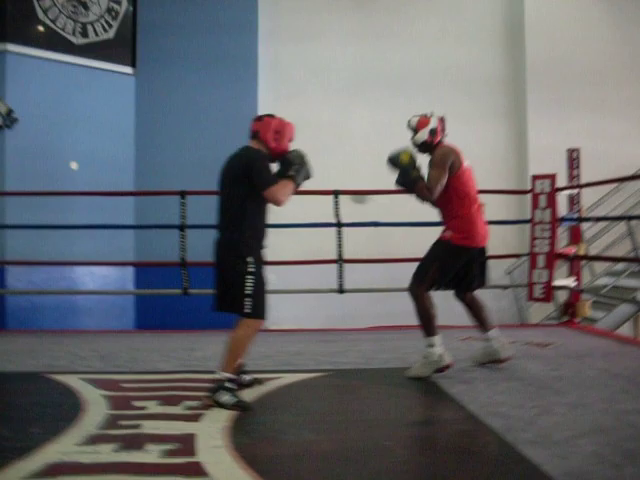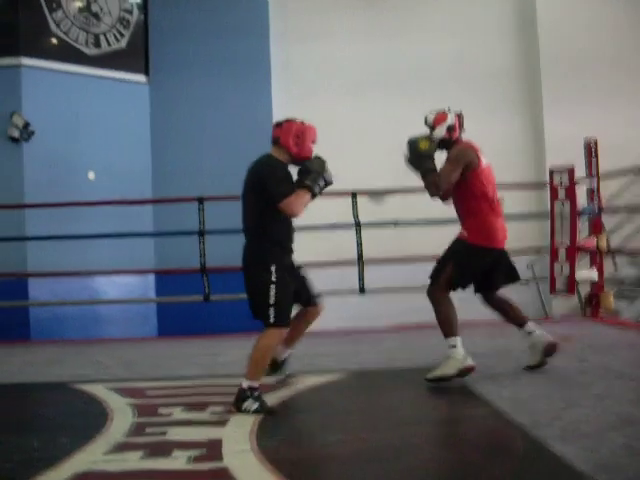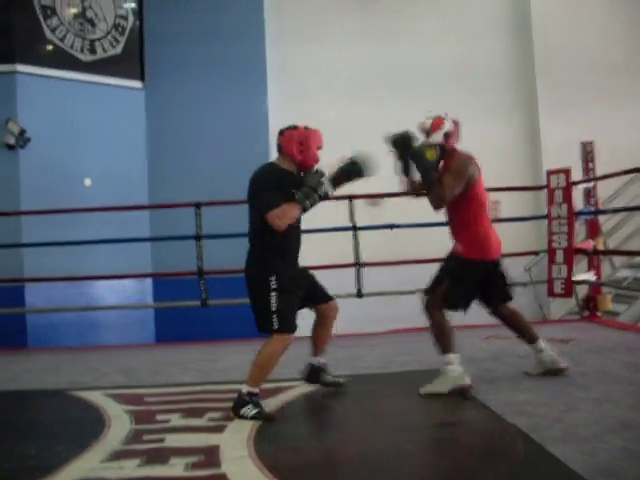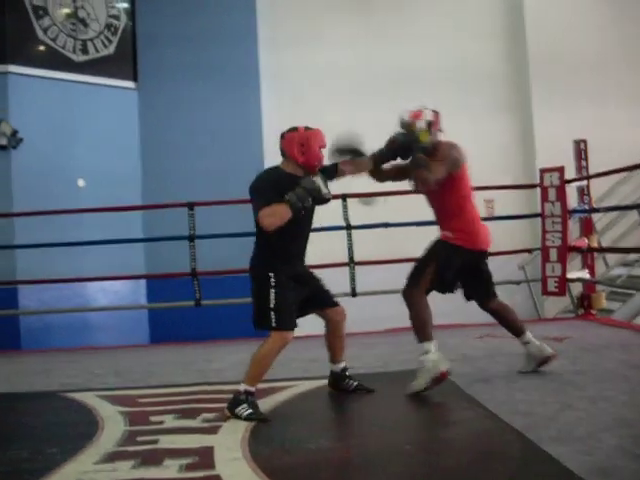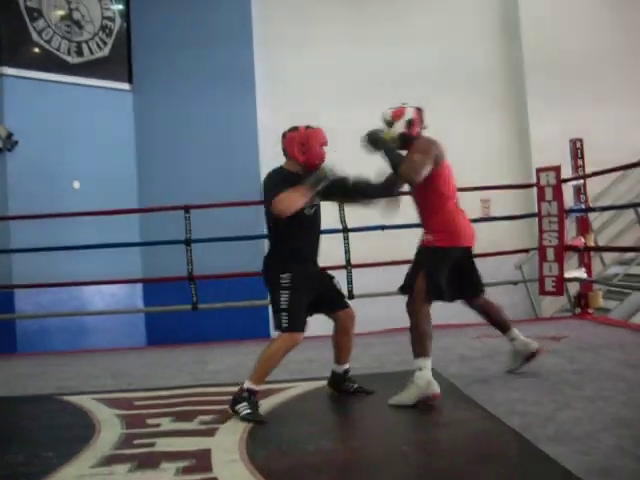
dt=0.1s
person 1, frame 1
left shoulder: (246, 159)
right shoulder: (253, 159)
left elbow: (268, 192)
right elbow: (278, 196)
left wrist: (287, 174)
right wrist: (294, 172)
left hip: (242, 249)
right hip: (240, 251)
left knee: (250, 316)
right knee: (252, 318)
left ankle: (235, 370)
right ankle: (223, 385)
person 1, frame 2
left shoulder: (272, 167)
right shoulder: (270, 168)
left elbow: (286, 203)
right elbow: (293, 208)
left wrist: (308, 181)
right wrist: (314, 181)
left hip: (277, 257)
right hip: (266, 259)
left knee: (313, 307)
right knee: (277, 326)
left ankle: (276, 358)
right ankle: (246, 392)
person 1, frame 3
left shoulder: (295, 175)
right shoulder: (265, 178)
left elbow: (320, 189)
right elbow: (279, 221)
left wrist: (344, 174)
right wrist: (307, 194)
left hip: (289, 266)
right hip: (267, 270)
left knee: (328, 307)
right knee: (283, 335)
left ankle: (315, 368)
right ankle: (245, 398)
person 1, frame 4
left shoulder: (301, 177)
right shoulder: (266, 182)
left elbow: (347, 167)
right elbow: (269, 222)
right wrist: (301, 195)
left hip: (295, 268)
right hip: (271, 270)
left knee: (336, 315)
right knee: (281, 334)
left ankle: (339, 376)
right ankle: (241, 397)
person 1, frame 5
left shoulder: (313, 178)
right shoulder: (275, 179)
left elbow: (354, 192)
right elbow: (283, 208)
left wrist: (384, 186)
right wrist: (314, 183)
left hip: (308, 267)
right hip: (286, 269)
left knee: (346, 315)
right knee: (293, 333)
left ankle: (340, 377)
right ankle: (244, 395)
person 2, frame 1
left shoulder: (443, 155)
right shoulder: (452, 155)
left elbow: (430, 195)
right elbow: (441, 198)
left wrist: (410, 174)
right wrist: (409, 175)
left hip: (459, 234)
right hip: (476, 234)
left knee: (418, 288)
right knee: (465, 291)
left ankle: (435, 352)
right ankle: (494, 344)
person 2, frame 2
left shoulder: (460, 152)
right shoulder: (469, 153)
left elbow: (438, 191)
right elbow: (444, 192)
left wrist: (424, 160)
right wrist: (426, 165)
left hip: (477, 234)
right hip: (494, 233)
left knee: (437, 289)
right knee: (490, 294)
left ankle: (457, 355)
right ankle: (538, 339)
person 2, frame 3
left shoulder: (463, 163)
right shoulder: (447, 165)
left elbow: (439, 201)
right elbow: (415, 188)
left wrist: (427, 166)
right wrist: (406, 156)
left hip: (472, 248)
right hip: (487, 246)
left knee: (434, 304)
right knee: (499, 306)
left ankle: (453, 372)
right ankle: (548, 356)
person 2, frame 4
left shoulder: (449, 150)
right shoulder: (424, 156)
left elbow: (427, 181)
right elbow: (381, 176)
left wrist: (416, 155)
right wrist: (380, 156)
left hip: (461, 235)
right hip: (475, 236)
left knee: (414, 291)
right knee: (488, 300)
left ankle: (431, 361)
right ankle: (536, 349)
person 2, frame 5
left shoulder: (428, 146)
right shoulder: (413, 157)
left elbow: (414, 174)
left wrist: (390, 148)
left hip: (444, 237)
right hip: (459, 234)
left knee: (416, 303)
right knee: (475, 297)
left ankle: (423, 381)
right ankle: (522, 344)
